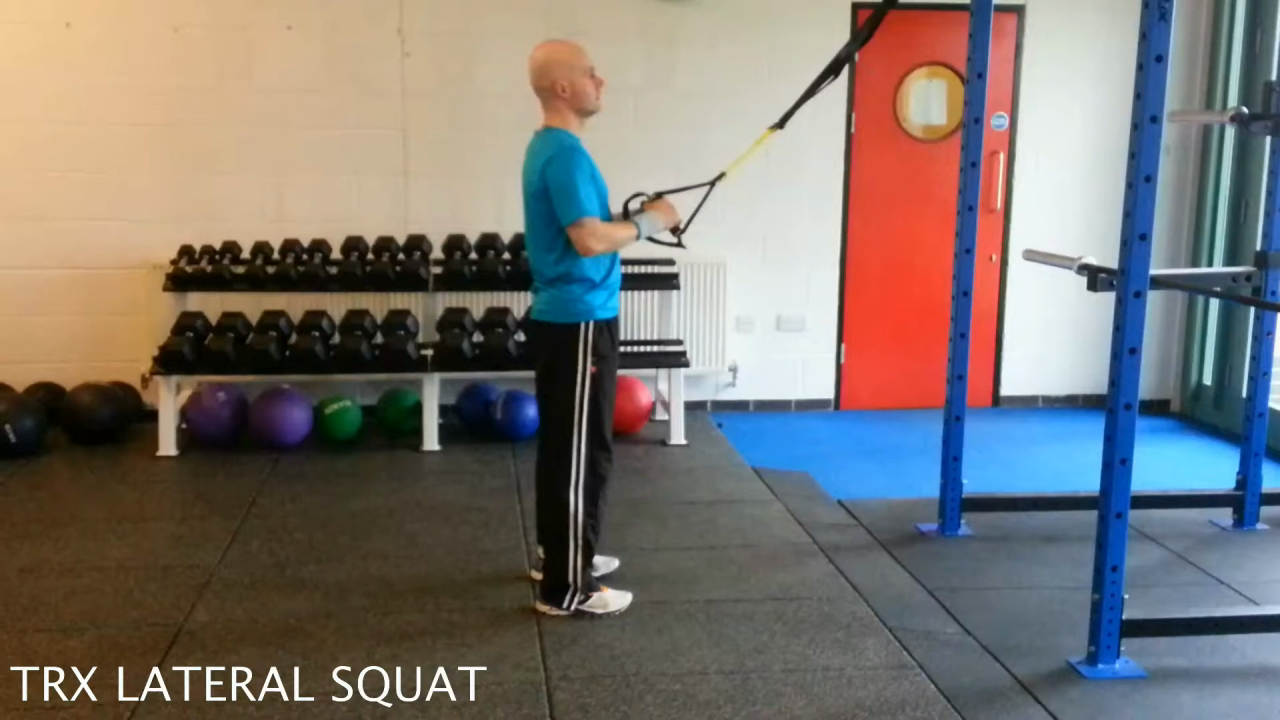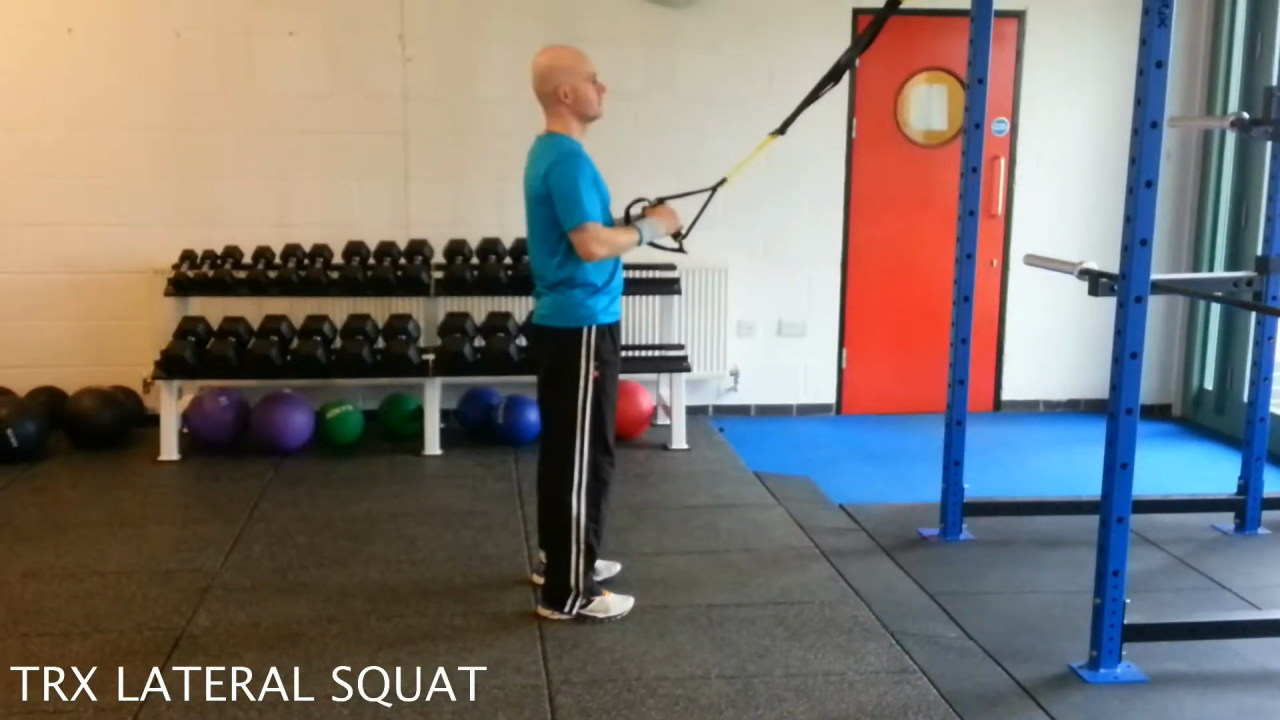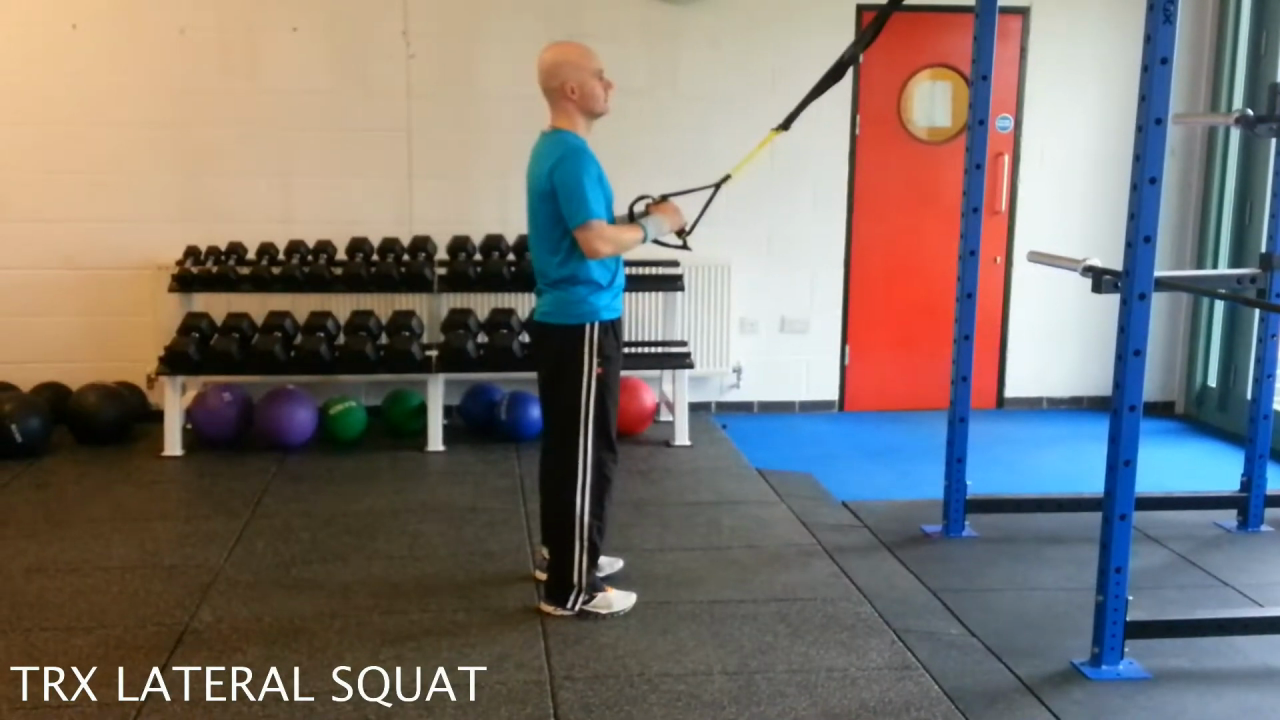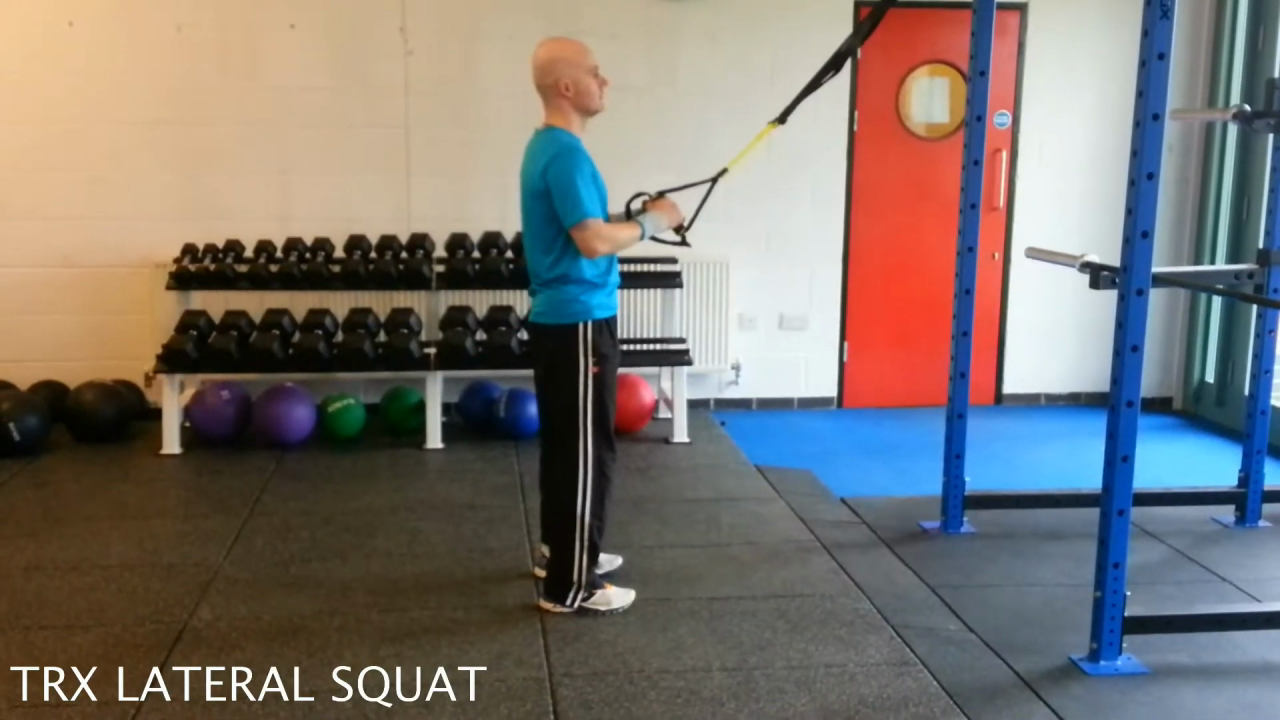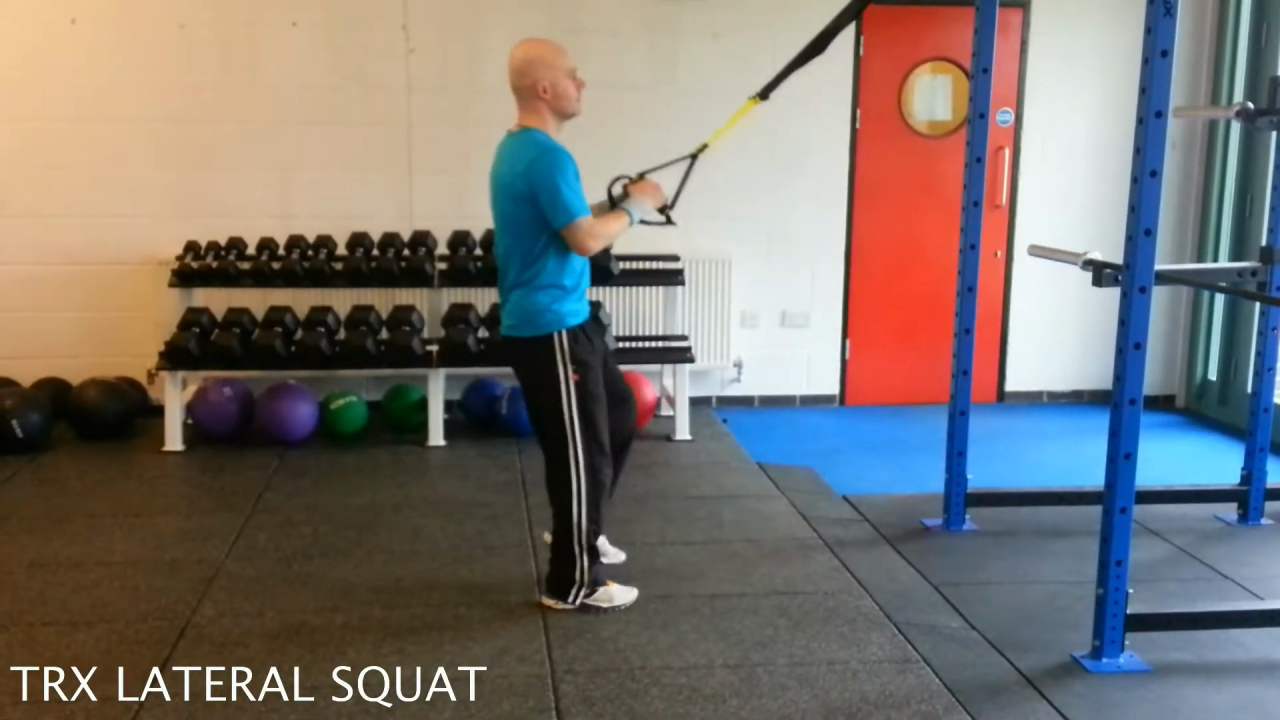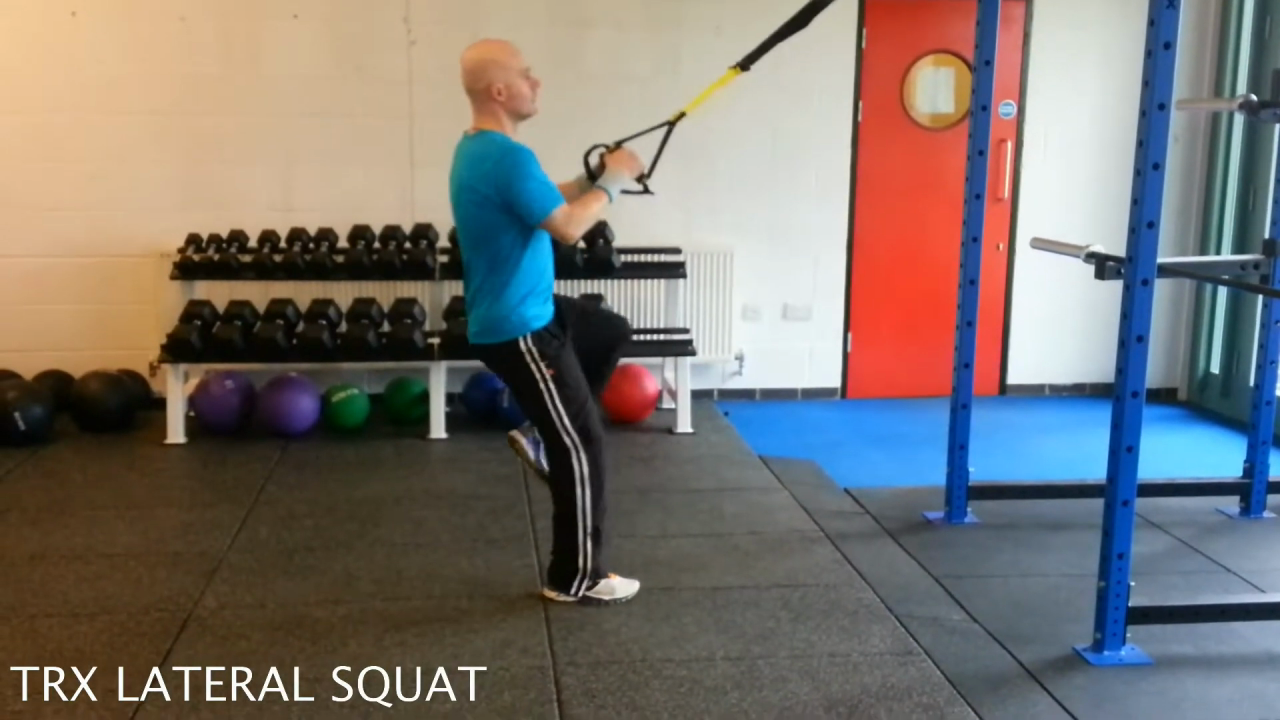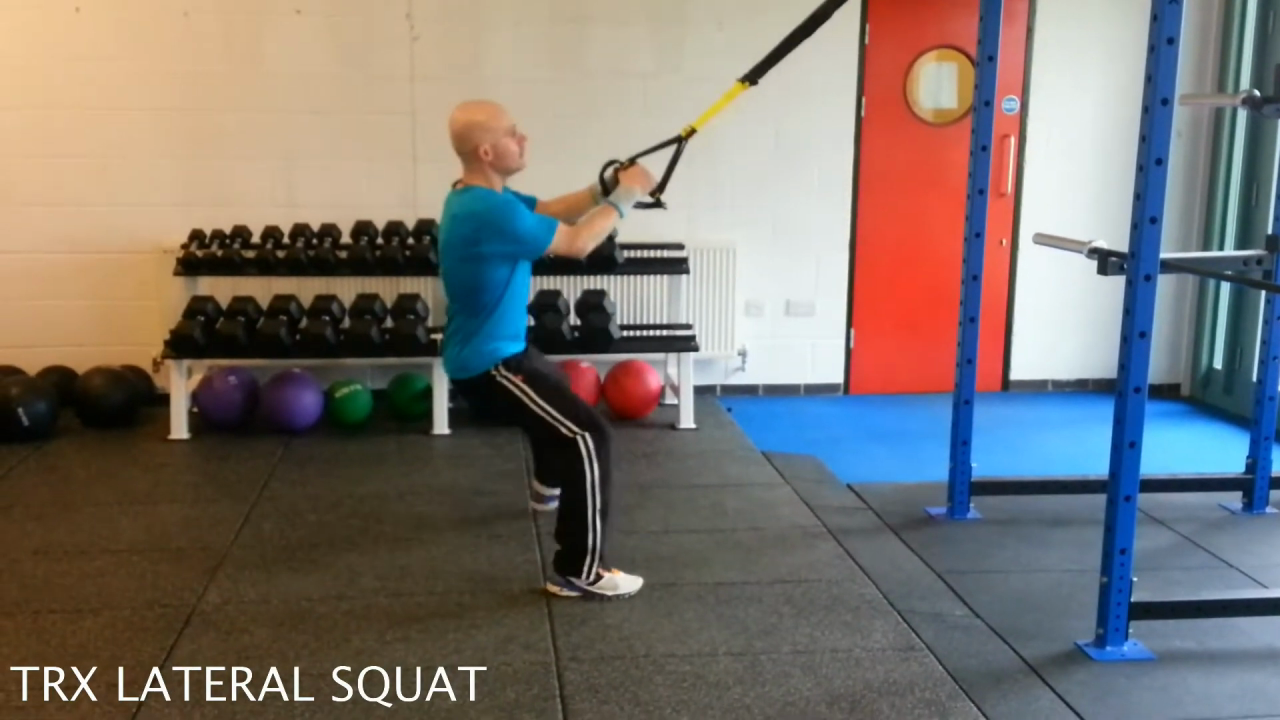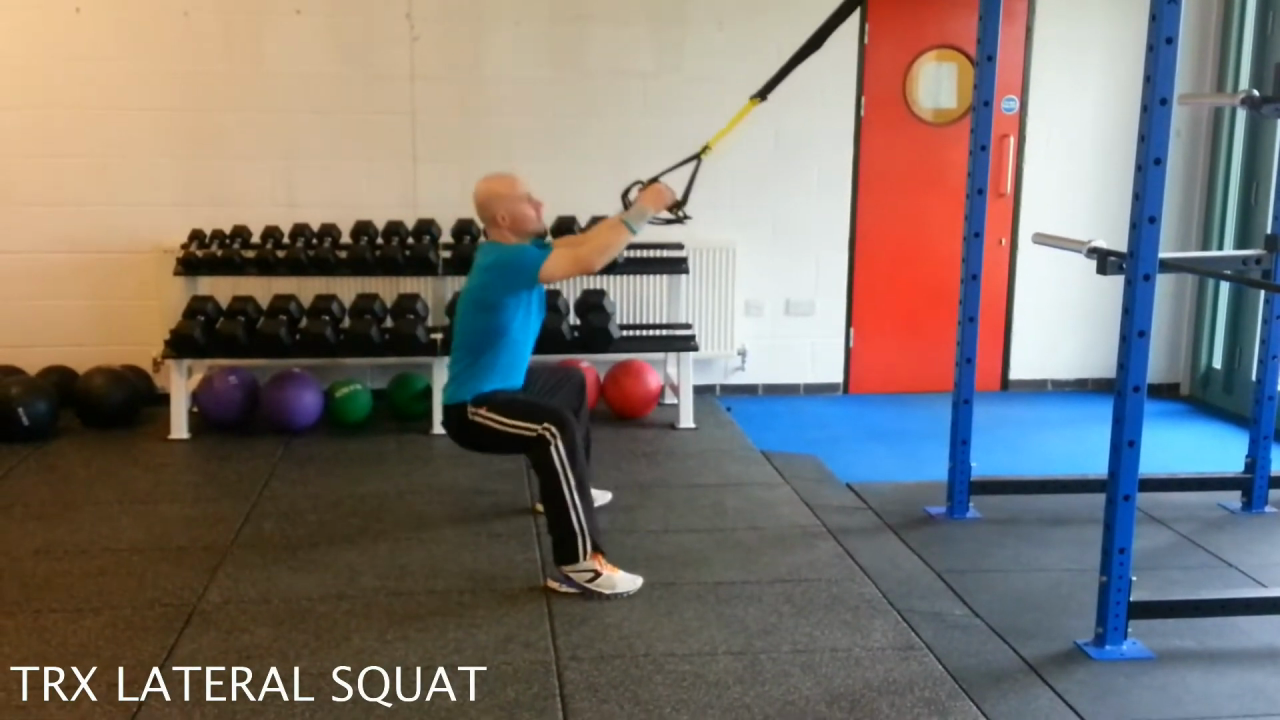
dt=0.5s
person 1, frame 1
left shoulder: (549, 147)
right shoulder: (564, 153)
right elbow: (588, 239)
left wrist: (632, 217)
right wrist: (648, 222)
left hip: (564, 317)
right hip: (577, 323)
left knee: (564, 447)
right knee: (582, 454)
left ankle: (559, 554)
right ankle: (566, 586)
person 1, frame 2
left shoulder: (551, 151)
right shoulder: (567, 158)
right elbow: (591, 245)
left wrist: (633, 223)
right wrist: (650, 228)
left hip: (564, 321)
right hip: (580, 327)
left knee: (564, 450)
right knee: (585, 458)
left ankle: (558, 558)
right ankle: (567, 589)
person 1, frame 3
left shoulder: (553, 148)
right shoulder: (571, 156)
right elbow: (596, 242)
left wrist: (636, 219)
right wrist: (653, 225)
left hip: (565, 319)
right hip: (582, 325)
left knee: (566, 447)
right knee: (587, 455)
left ankle: (561, 554)
right ankle: (570, 587)
person 1, frame 4
left shoulder: (548, 146)
right shoulder: (565, 154)
right elbow: (593, 241)
left wrist: (632, 218)
right wrist: (651, 222)
left hip: (559, 318)
right hip: (577, 323)
left knee: (566, 446)
right knee: (589, 453)
left ankle: (560, 551)
right ankle: (570, 585)
person 1, frame 5
left shoulder: (516, 148)
right shoulder: (545, 156)
right elbow: (585, 239)
left wrist: (615, 204)
right wrist: (636, 206)
left hip: (550, 321)
right hip: (551, 330)
left knee: (619, 418)
right knee: (584, 451)
left ankle: (578, 536)
right ankle: (572, 583)
person 1, frame 6
left shoulder: (480, 149)
right shoulder: (504, 156)
left elbow: (541, 203)
right elbow: (568, 227)
left wrist: (593, 179)
right wrist: (614, 181)
left hip: (526, 310)
right hip: (516, 331)
left knee: (611, 332)
right knee: (583, 447)
left ankle: (543, 432)
right ankle: (574, 579)
person 1, frame 7
left shoulder: (485, 198)
right shoulder: (488, 212)
left elbow: (549, 212)
right elbow: (576, 243)
left wrist: (606, 188)
right wrist: (626, 196)
left hip: (497, 348)
right hip: (488, 365)
left knee: (557, 385)
right knee: (588, 436)
left ankle: (548, 484)
right ankle: (578, 572)
person 1, frame 8
left shoulder: (517, 251)
right shoulder: (504, 262)
left elbow: (580, 243)
right elbow: (587, 259)
left wrist: (638, 209)
right wrist: (642, 210)
left hip: (501, 386)
right hip: (471, 408)
left knee: (571, 381)
right knee: (556, 427)
left ankle: (567, 488)
right ankle: (578, 566)
